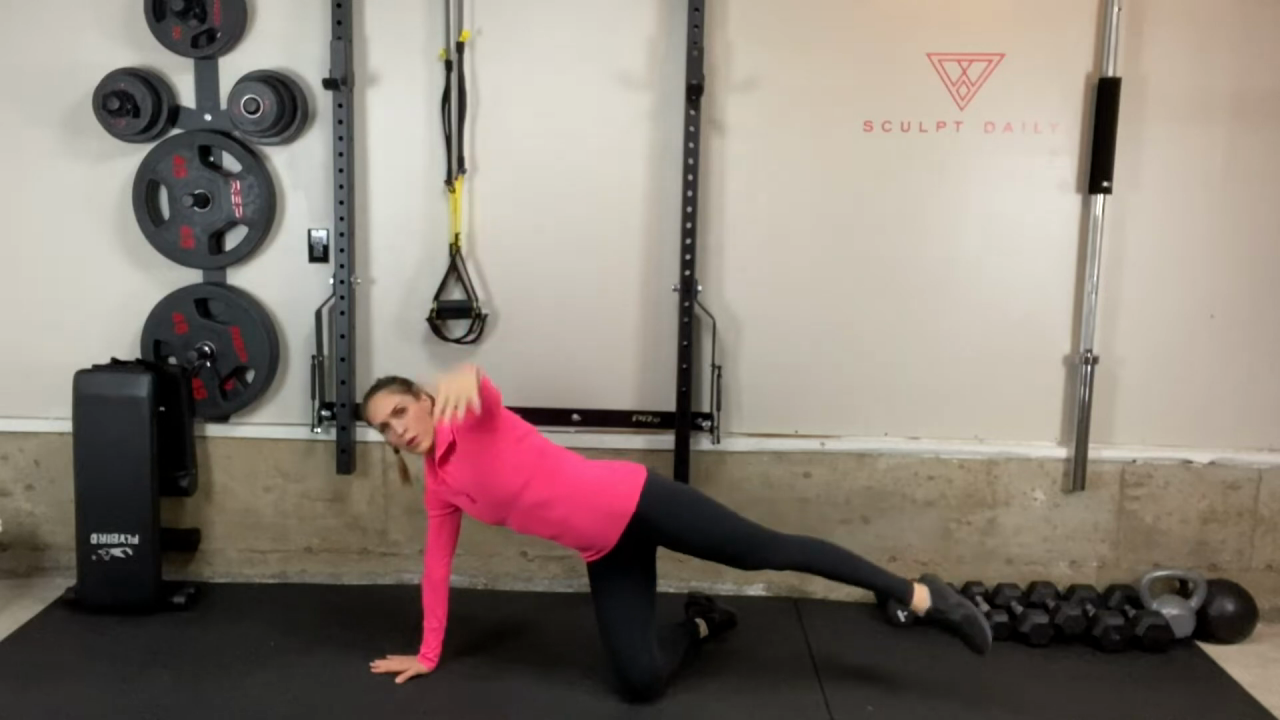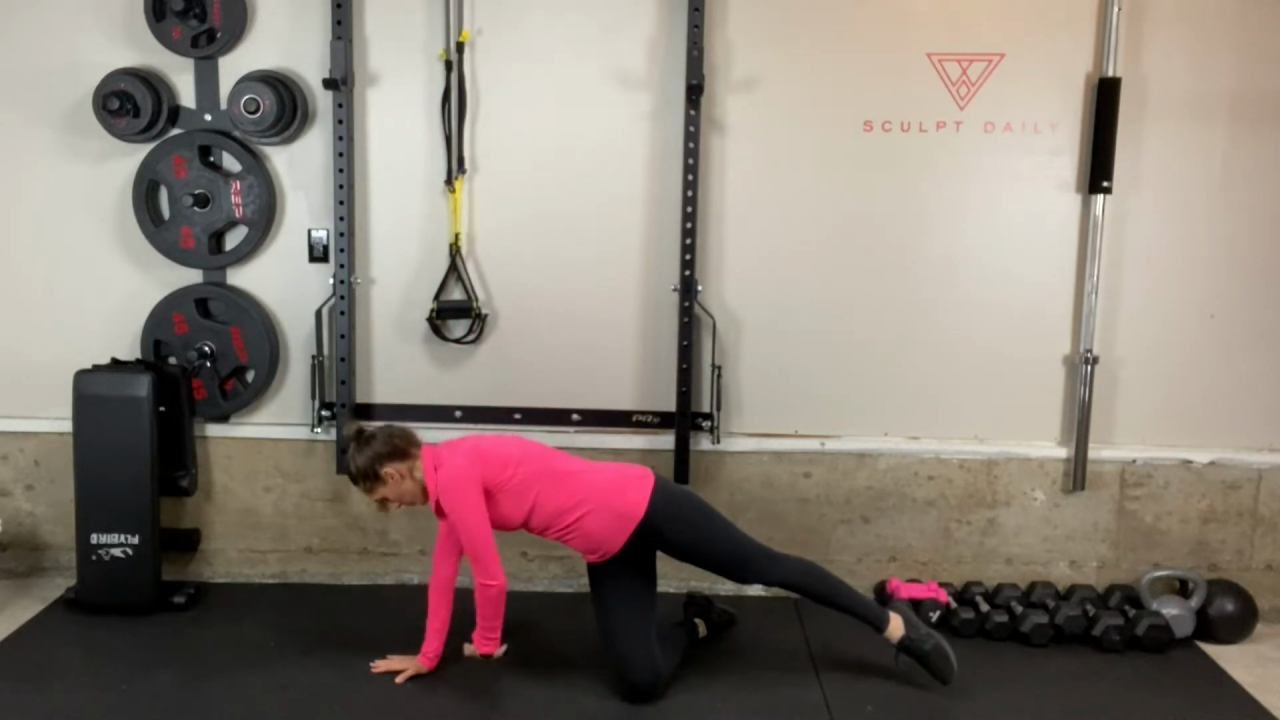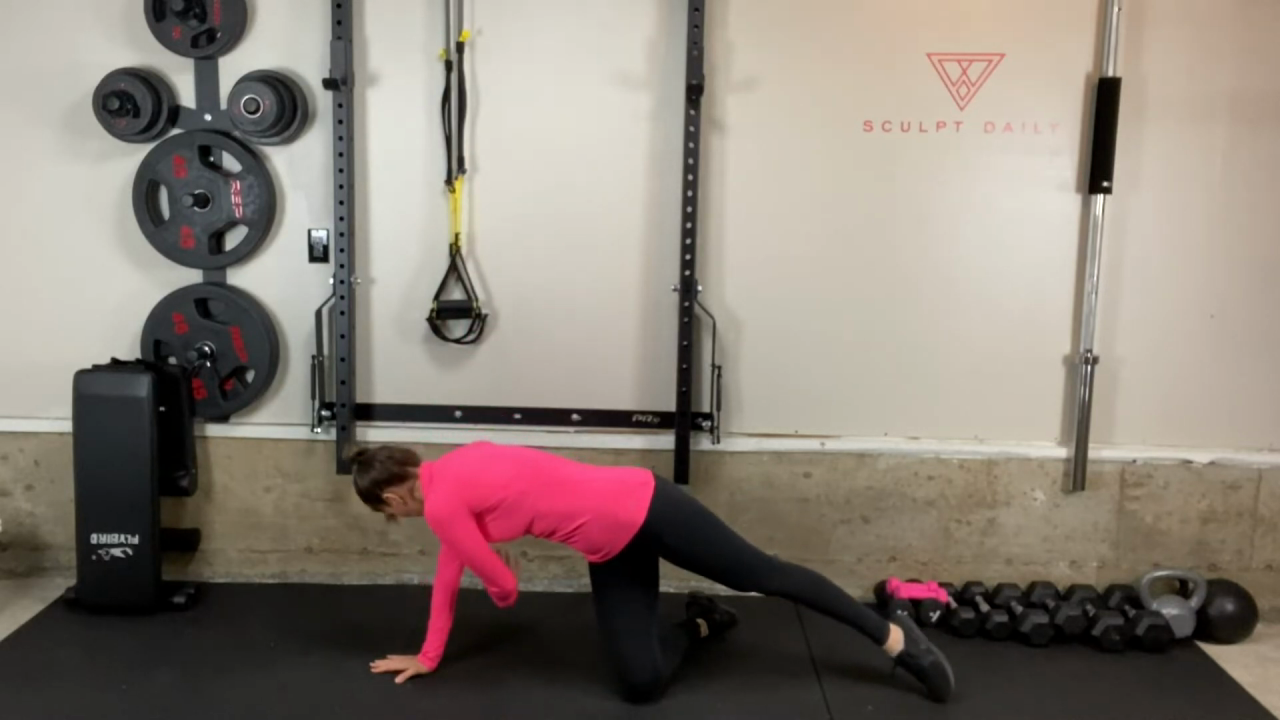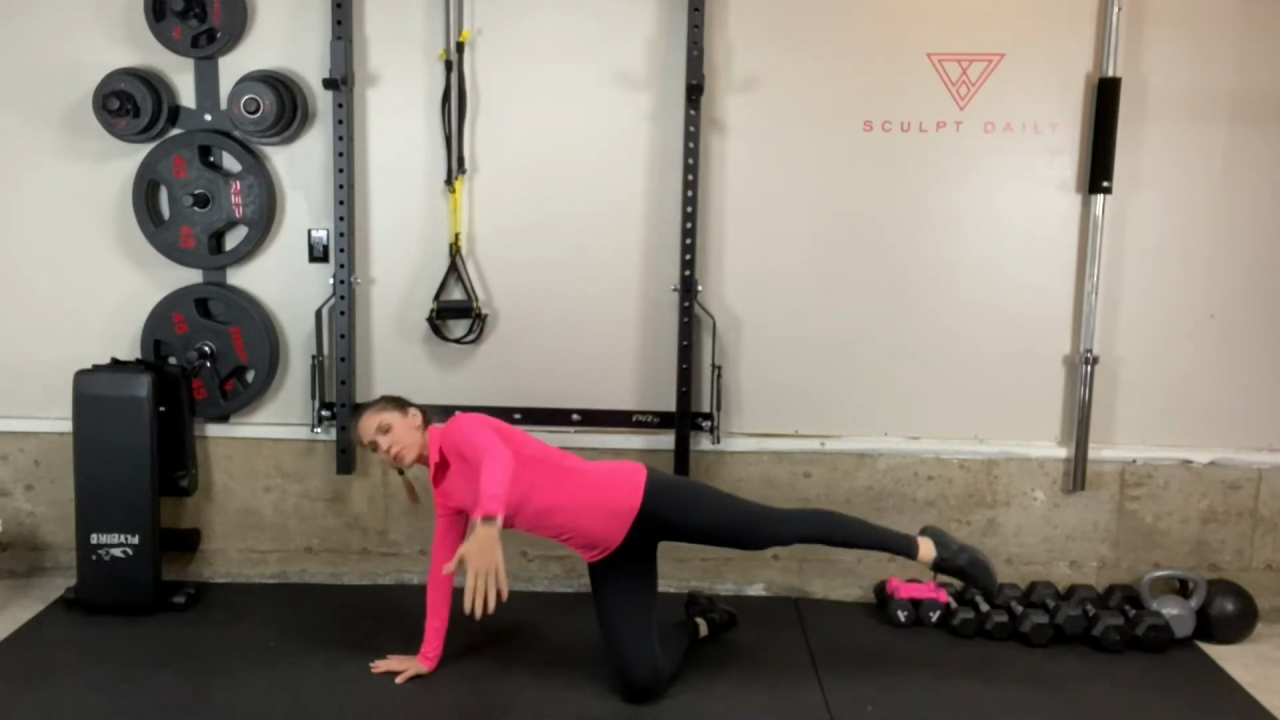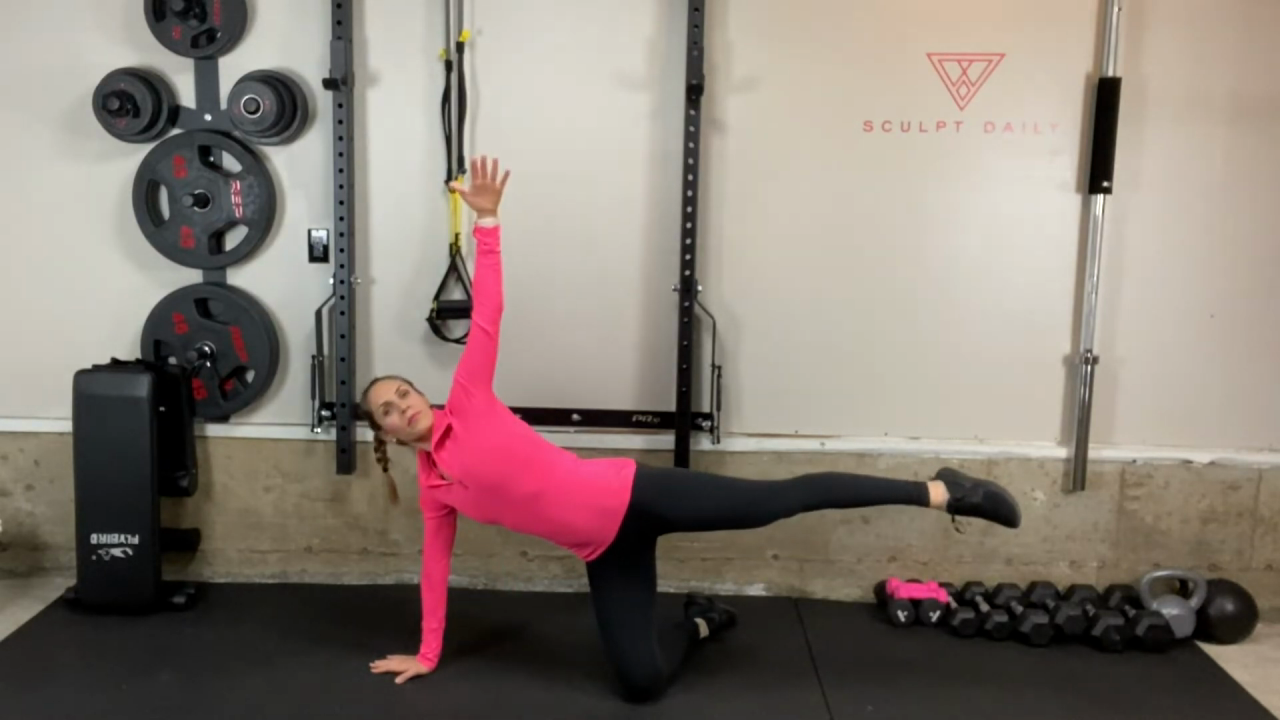
dt=1s
person 1, frame 1
left shoulder: (475, 428)
right shoulder: (438, 489)
left elbow: (487, 396)
right elbow: (437, 568)
left wrist: (463, 378)
right wrist: (426, 652)
left hip: (630, 501)
right hip: (602, 550)
left knee: (769, 550)
right knee: (639, 682)
left ankle: (920, 596)
right ankle: (696, 623)
person 1, frame 2
left shoulder: (453, 471)
right shoulder: (449, 483)
left elbow: (490, 578)
right elbow: (444, 569)
left wrist: (485, 644)
right wrist: (427, 656)
left hip: (639, 505)
right hip: (608, 549)
left knee: (764, 566)
right knee: (642, 683)
left ankle: (894, 625)
right ankle: (697, 624)
person 1, frame 3
left shoulder: (442, 504)
right shoulder: (454, 474)
left elbow: (501, 583)
right elbow: (449, 574)
left wrist: (504, 592)
right wrist: (427, 656)
left hip: (642, 508)
right hip: (611, 549)
left knee: (765, 575)
right knee: (641, 683)
left ankle: (894, 637)
right ankle: (697, 623)
person 1, frame 4
left shoulder: (461, 429)
right shoulder: (445, 490)
left elbow: (498, 467)
right elbow: (444, 567)
left wrist: (488, 527)
right wrist: (428, 653)
left hip: (635, 498)
right hip: (607, 548)
left knee: (779, 528)
right knee: (641, 681)
left ankle: (926, 548)
right ankle: (696, 622)
person 1, frame 5
left shoulder: (468, 402)
right shoulder: (432, 484)
left elbow: (487, 311)
right elbow: (437, 563)
left wrist: (485, 218)
right wrist: (426, 654)
left hip: (630, 496)
right hip: (606, 548)
left knee: (783, 500)
right knee: (642, 682)
left ankle: (941, 491)
right ankle: (698, 622)
